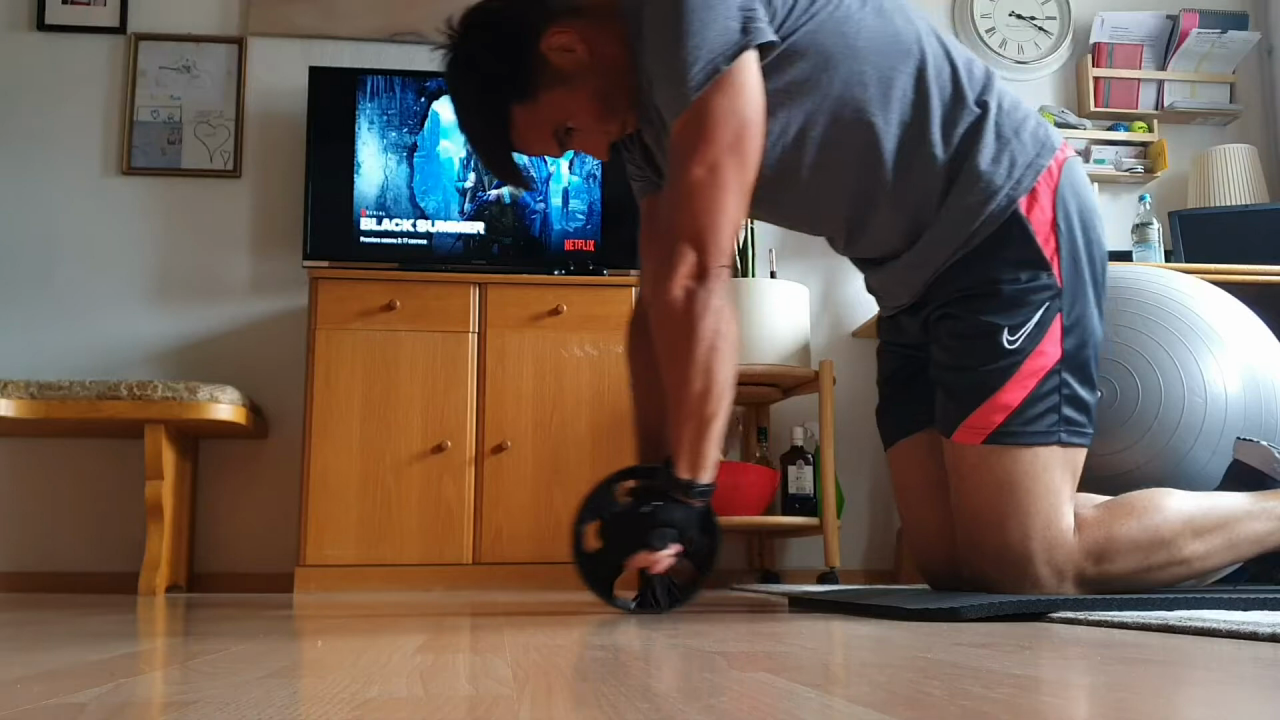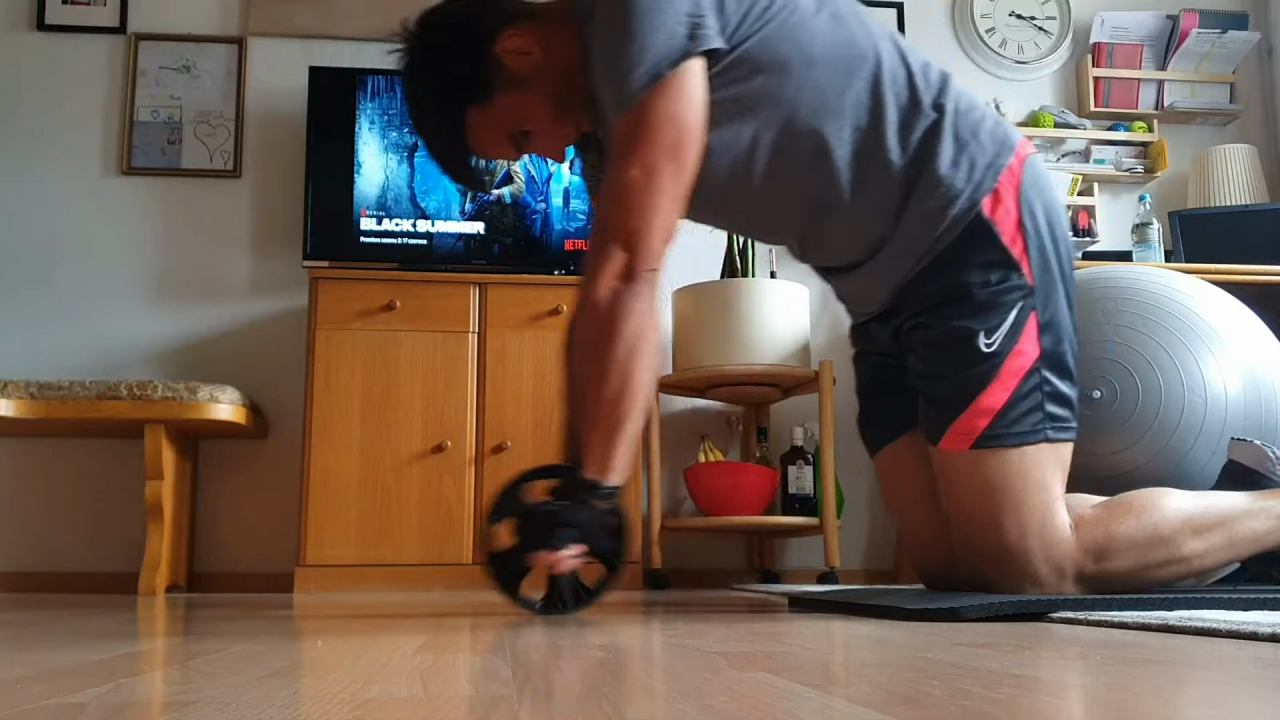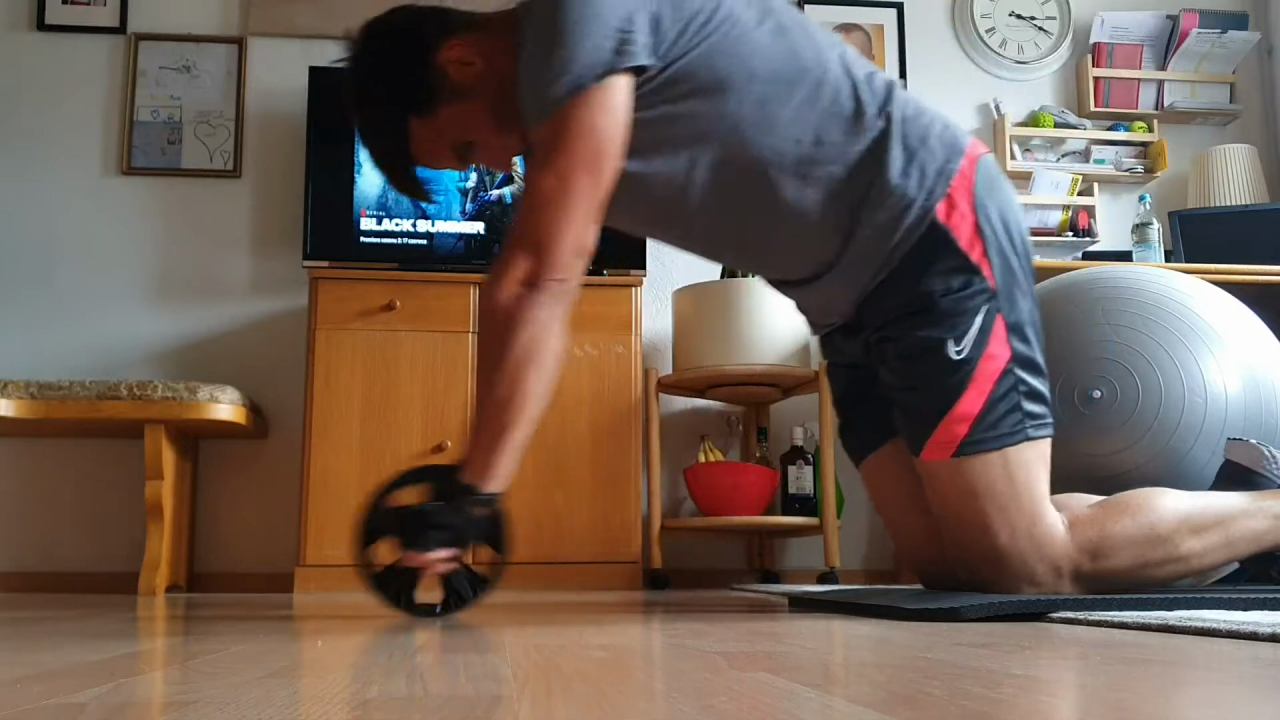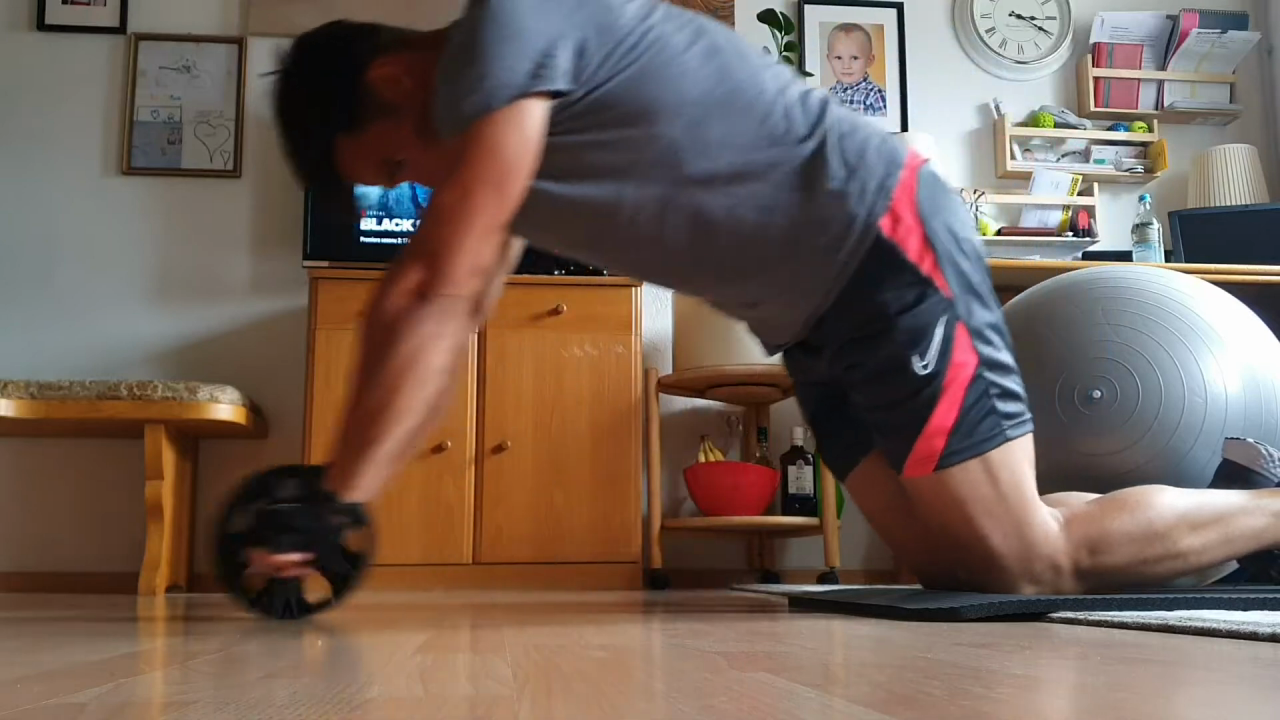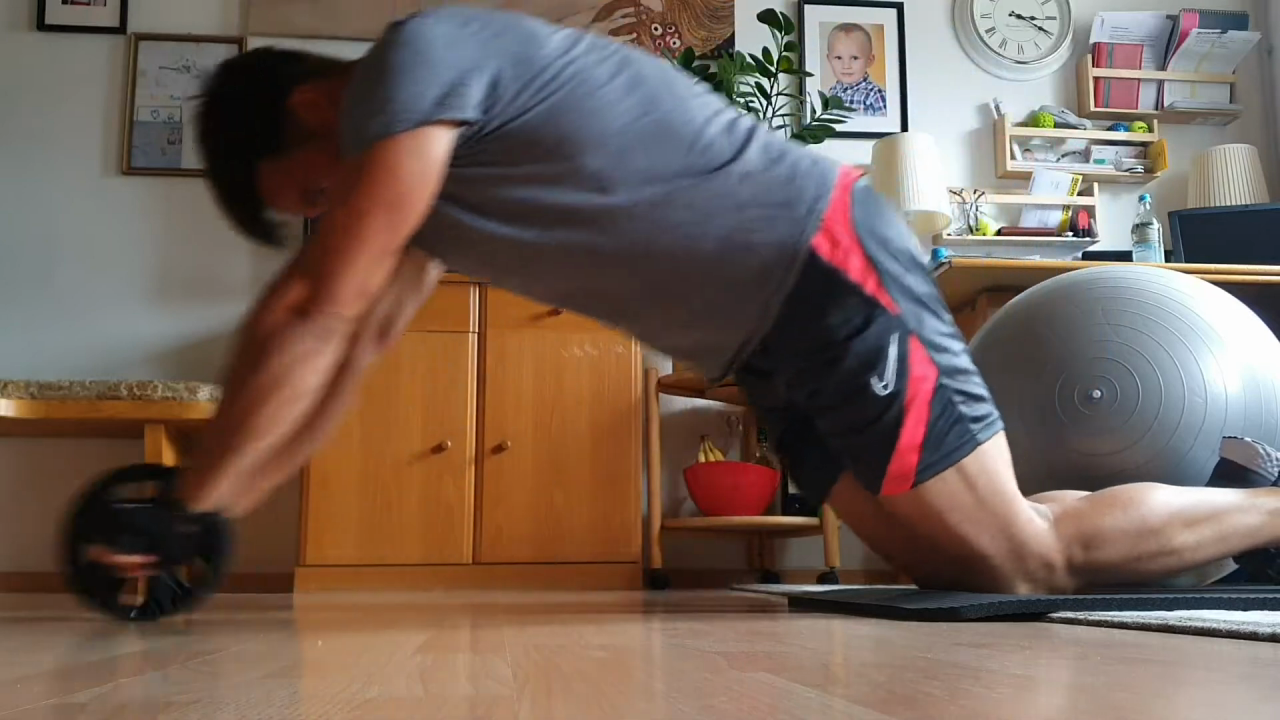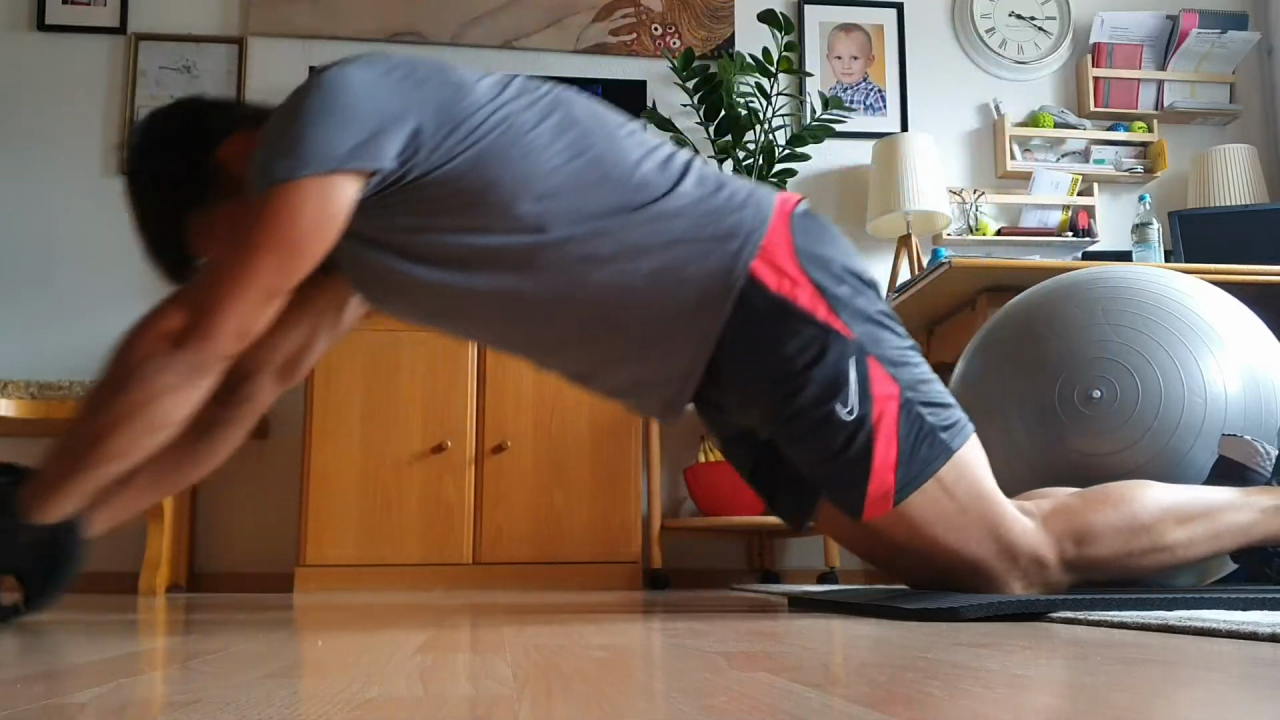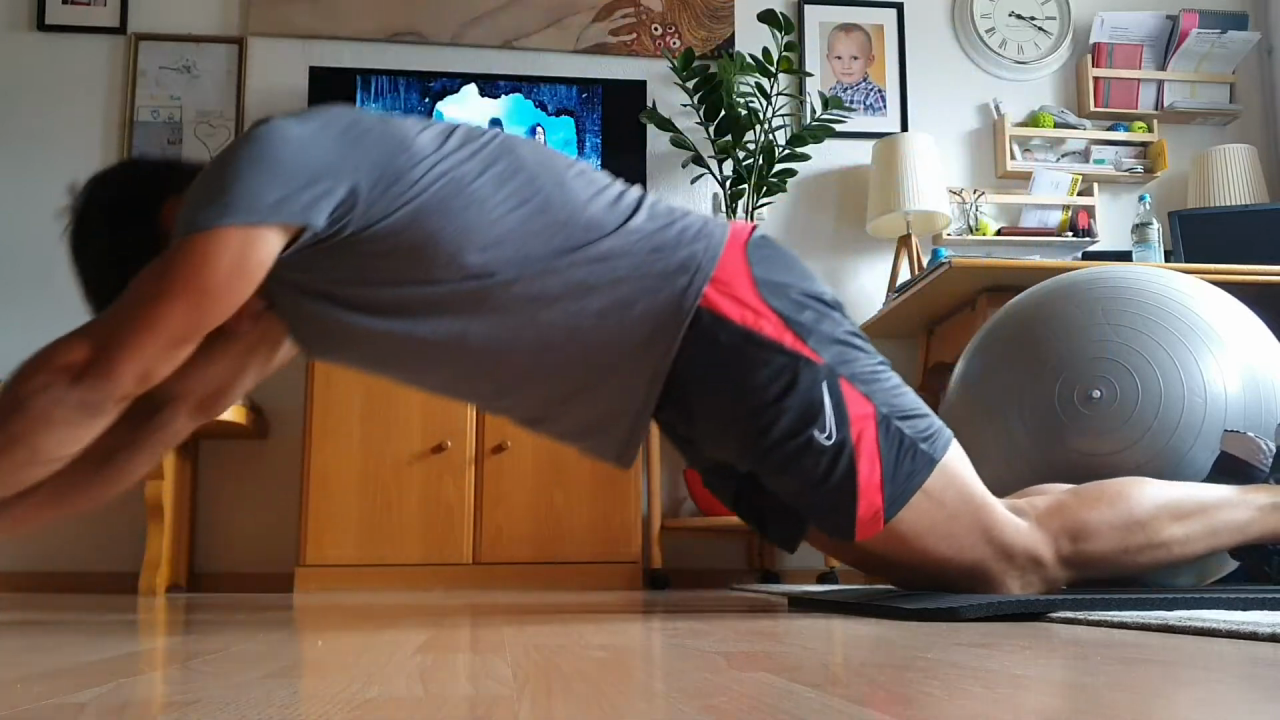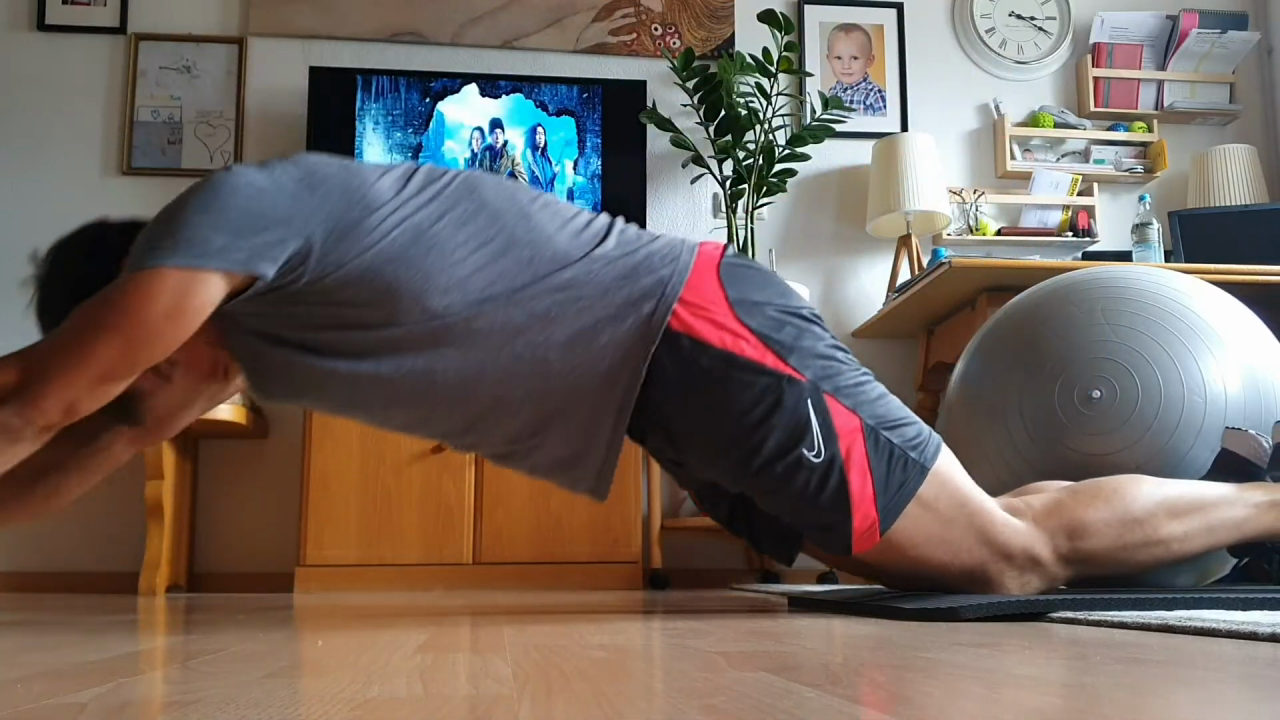
dt=0.2s
person 1, frame 1
right shoulder: (651, 115)
left elbow: (698, 272)
right elbow: (659, 306)
left wrist: (686, 495)
left hip: (1014, 223)
right hip: (921, 276)
left knee: (1026, 567)
right knee: (949, 565)
person 1, frame 2
right shoulder: (611, 103)
left elbow: (627, 274)
right elbow: (607, 302)
left hip: (982, 225)
right hip: (894, 282)
left knee: (1028, 565)
right knee: (948, 563)
person 1, frame 3
right shoulder: (561, 97)
left elbow: (531, 278)
right elbow: (540, 303)
left wrist: (473, 502)
right wrist: (477, 499)
left hip: (940, 230)
right hip: (860, 292)
left knee: (1026, 566)
right knee: (950, 564)
person 1, frame 4
right shoulder: (495, 116)
left elbow: (426, 292)
right elbow: (450, 319)
left wrist: (336, 506)
right wrist: (344, 502)
left hip: (887, 244)
right hip: (821, 304)
left knee: (1023, 564)
right knee: (954, 562)
person 1, frame 5
right shoulder: (411, 156)
left elbow: (308, 312)
right elbow: (345, 350)
left wrist: (186, 511)
right wrist: (207, 513)
left hip: (825, 262)
right hip: (771, 320)
left knee: (1019, 558)
right knee: (948, 558)
person 1, frame 6
left shoulder: (336, 109)
right shoulder: (343, 212)
left elbow: (192, 340)
right elbow: (247, 388)
left hip: (774, 296)
right hip: (731, 346)
left knee: (1013, 556)
right knee: (952, 555)
person 1, frame 7
left shoulder: (277, 161)
right shoulder: (294, 263)
right elbow: (164, 419)
left hip: (732, 322)
right hip: (704, 362)
left knee: (1015, 553)
right knee: (982, 550)
person 1, frame 8
left shoulder: (234, 207)
right shoulder: (252, 310)
right elbow: (103, 439)
left hip: (702, 338)
right hip: (687, 374)
left knee: (1013, 551)
right knee: (988, 545)
